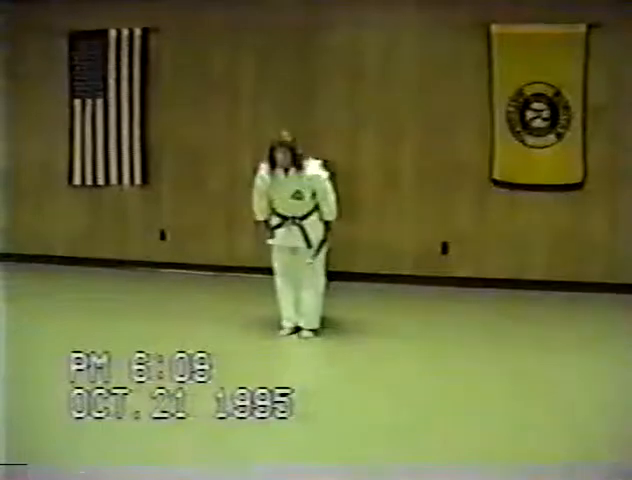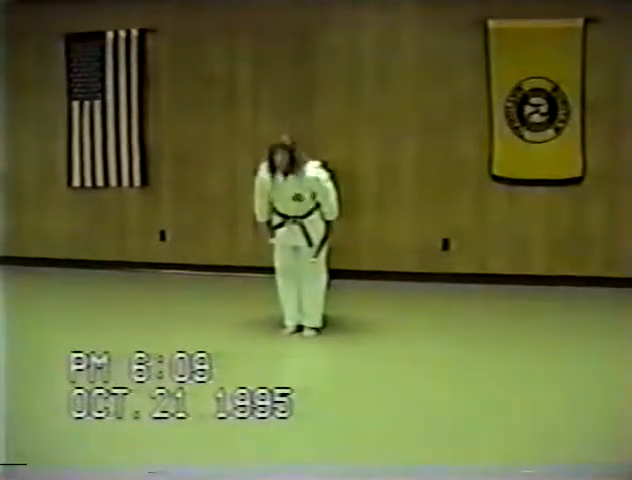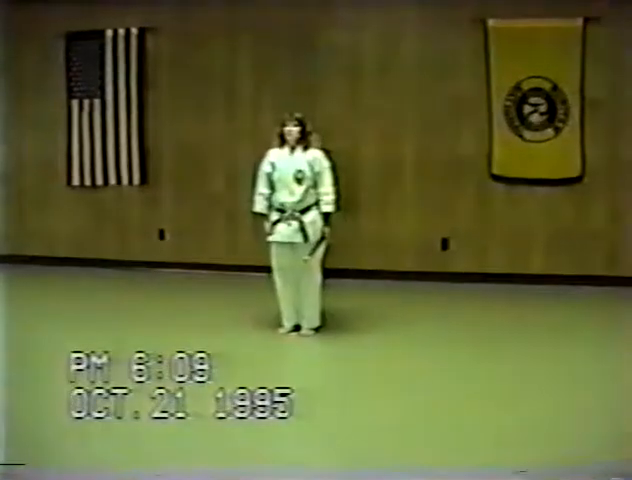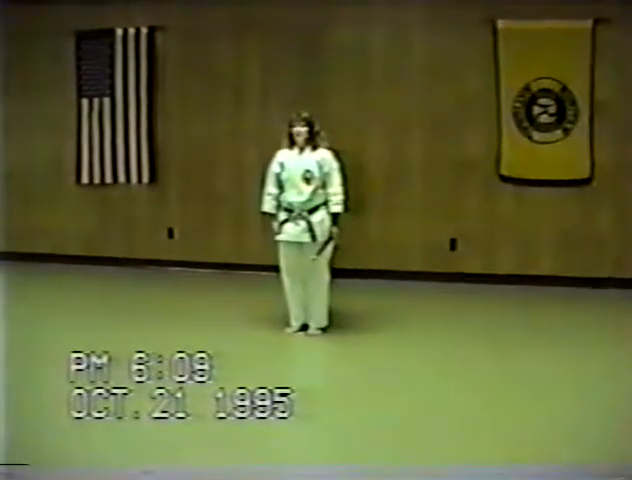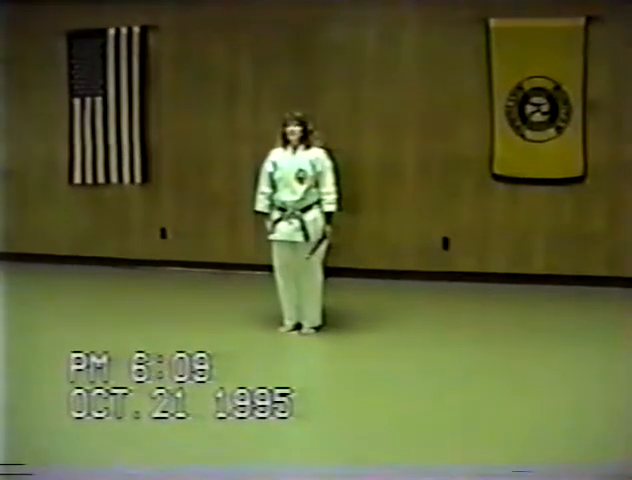
dt=0.7s
person 1, frame 1
left shoulder: (313, 171)
right shoulder: (265, 173)
left elbow: (327, 199)
right elbow: (260, 200)
left wrist: (327, 227)
right wrist: (266, 225)
left hip: (309, 225)
right hip: (282, 226)
left knee: (311, 274)
right knee: (283, 273)
left ankle: (309, 323)
right ankle: (289, 321)
person 1, frame 2
left shoulder: (312, 173)
right shoulder: (265, 174)
left elbow: (328, 199)
right elbow: (261, 201)
left wrist: (327, 224)
right wrist: (267, 224)
left hip: (310, 224)
right hip: (283, 225)
left knee: (313, 272)
right knee: (284, 273)
left ankle: (312, 322)
right ankle: (292, 320)
person 1, frame 3
left shoulder: (315, 156)
right shoulder: (272, 156)
left elbow: (326, 190)
right elbow: (263, 189)
left wrist: (326, 221)
right wrist: (266, 218)
left hip: (308, 220)
right hip: (280, 221)
left knee: (309, 272)
right knee: (282, 271)
left ankle: (310, 322)
right ankle: (289, 320)
person 1, frame 4
left shoulder: (324, 156)
right shoulder: (281, 157)
left elbow: (335, 191)
right elbow: (272, 189)
left wrist: (334, 221)
right wrist: (274, 218)
left hip: (316, 221)
right hip: (289, 221)
left knee: (317, 272)
right knee: (290, 271)
left ankle: (317, 321)
right ankle: (297, 320)
person 1, frame 5
left shoulder: (317, 156)
right shoulder: (275, 156)
left elbow: (328, 189)
right elbow: (265, 188)
left wrist: (328, 220)
right wrist: (267, 216)
left hip: (309, 220)
right hip: (282, 220)
left knee: (310, 271)
right knee: (284, 270)
left ankle: (311, 320)
right ankle: (290, 319)
